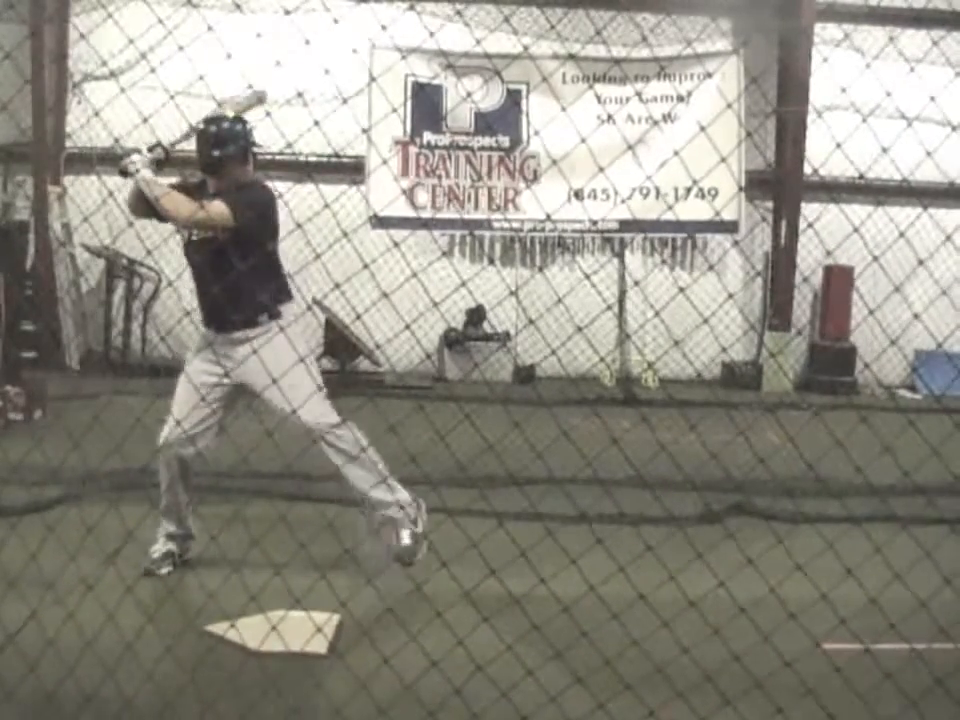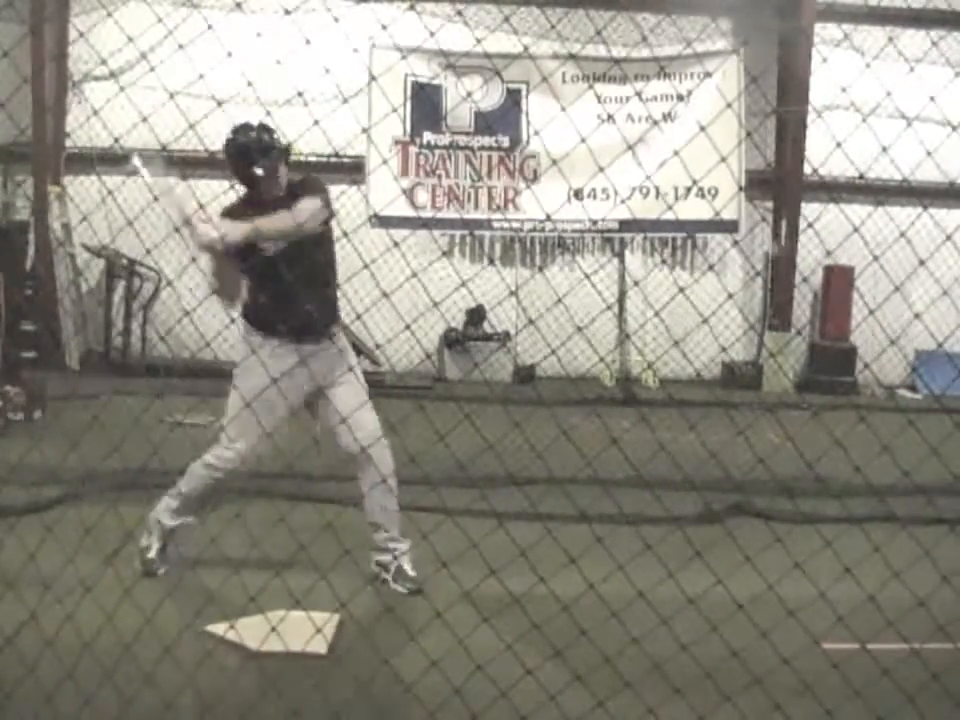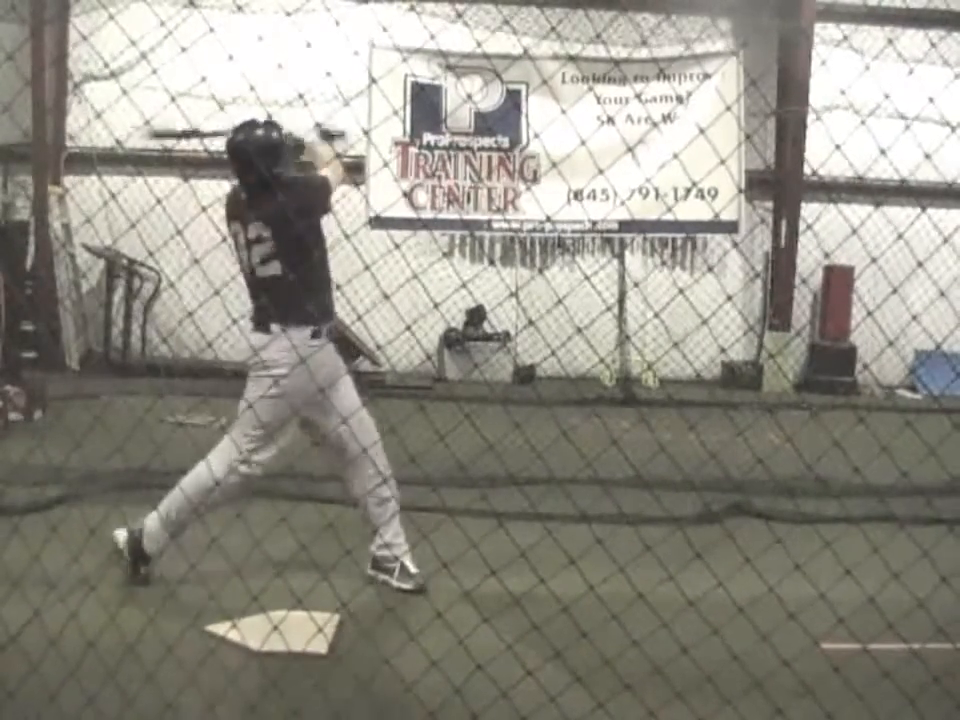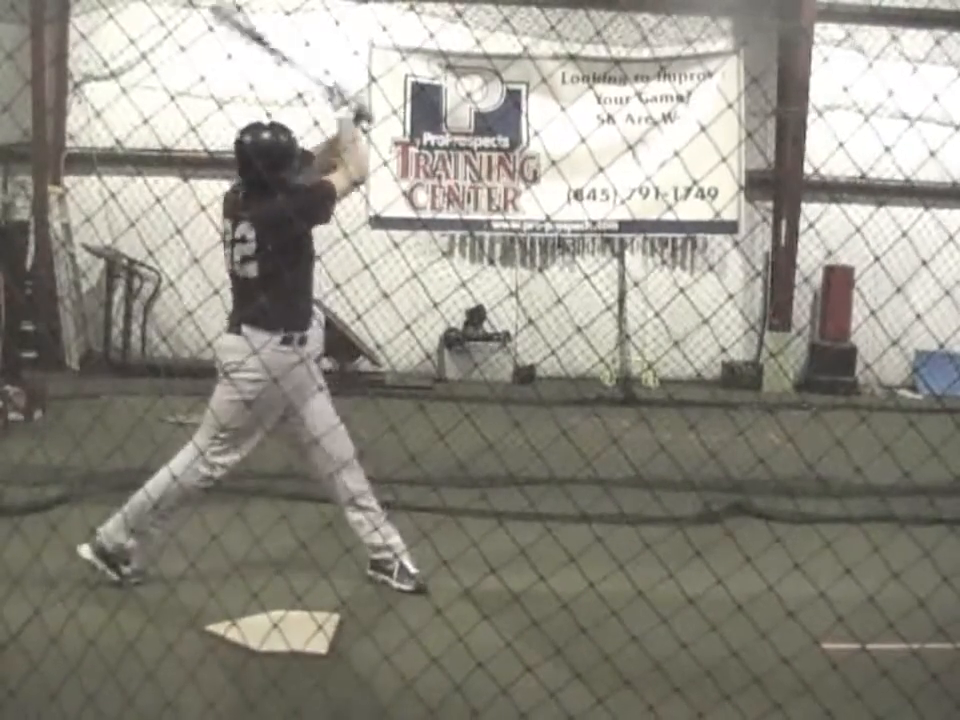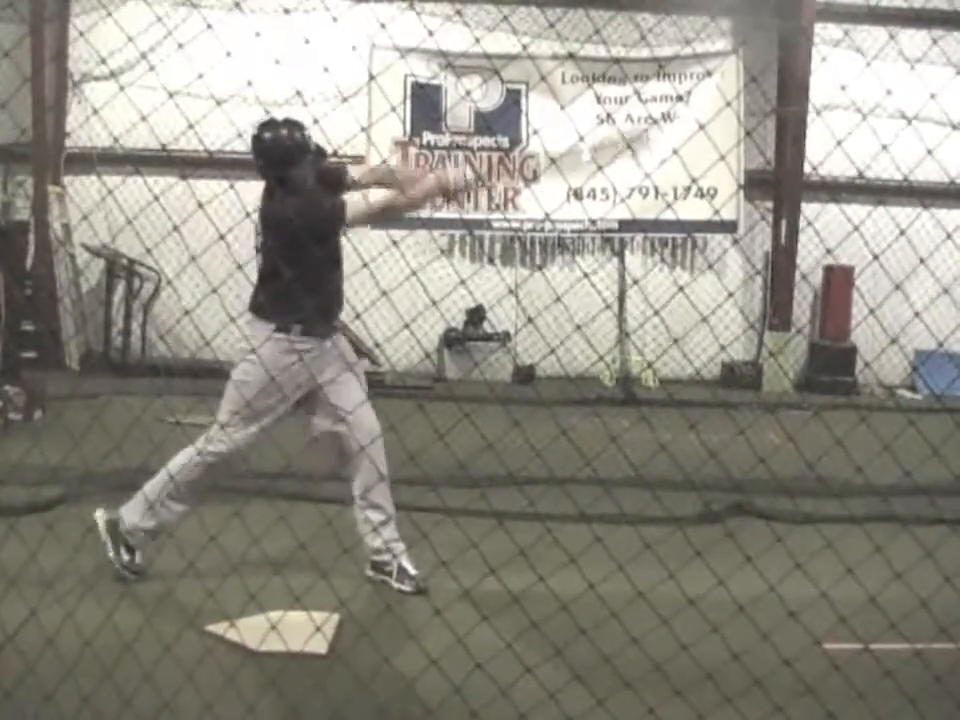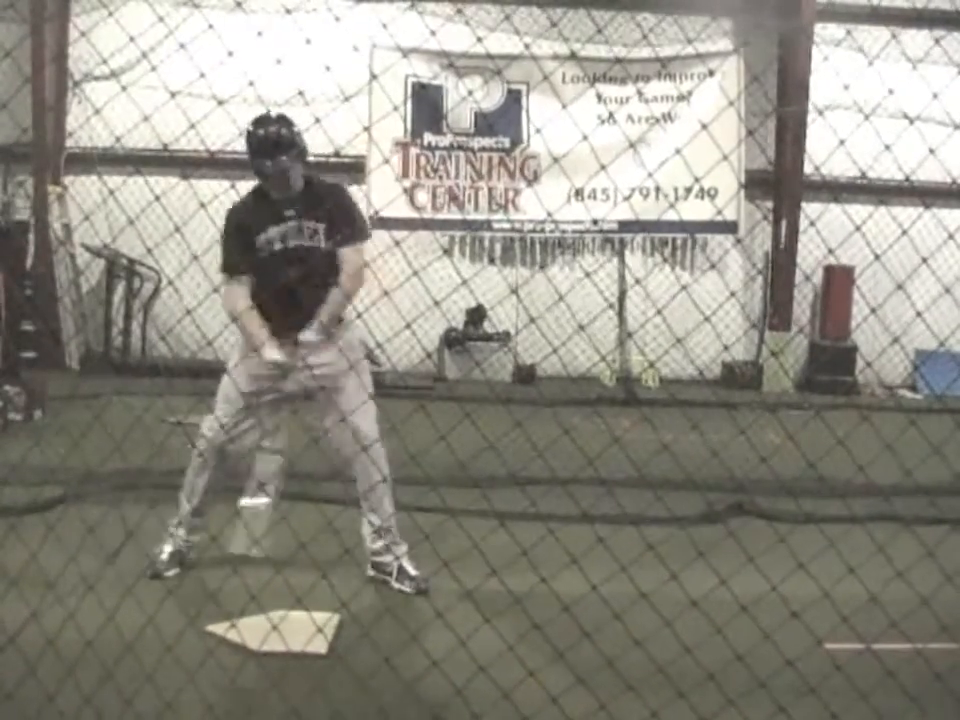
dt=0.3s
person 1, frame 1
left shoulder: (256, 196)
right shoulder: (191, 192)
left elbow: (189, 216)
right elbow: (136, 208)
left wrist: (145, 175)
right wrist: (143, 175)
left hip: (270, 334)
right hip: (215, 340)
left knee: (324, 423)
right knee: (173, 442)
left ankle: (401, 513)
right ankle: (174, 537)
person 1, frame 2
left shoulder: (308, 189)
right shoulder: (235, 216)
left elbow: (301, 221)
right elbow: (229, 293)
left wrist: (240, 232)
right wrist: (224, 250)
left hip: (327, 344)
right hip: (269, 349)
left knee: (370, 447)
right knee: (229, 454)
left ankle: (390, 553)
right ankle: (163, 526)
person 1, frame 3
left shoulder: (237, 202)
right shoulder: (293, 199)
right elbow: (333, 169)
right wrist: (318, 146)
left hip: (312, 345)
right hip: (289, 350)
left knee: (364, 444)
right knee: (241, 455)
left ankle: (389, 552)
right ankle: (145, 538)
person 1, frame 4
left shoulder: (240, 197)
right shoulder: (286, 208)
left elbow: (313, 172)
right elbow: (354, 171)
left wrist: (338, 136)
right wrist: (349, 132)
left hip: (289, 351)
right hip: (261, 356)
left knee: (335, 449)
right knee: (207, 457)
left ankle: (385, 552)
right ankle: (112, 544)
person 1, frame 5
left shoulder: (316, 177)
right shoulder: (286, 208)
left elbow: (378, 176)
right elbow: (372, 210)
left wrist: (425, 180)
right wrist: (439, 186)
left hip: (325, 340)
right hip: (278, 344)
left knee: (366, 439)
right knee: (217, 444)
left ankle: (384, 553)
right ankle: (126, 526)
person 1, frame 6
left shoulder: (333, 198)
right shoulder: (245, 216)
left elbow: (352, 273)
right elbow: (235, 293)
left wrist: (316, 332)
right wrist: (265, 345)
left hip: (328, 340)
right hip: (267, 343)
left knee: (366, 444)
right knee: (214, 438)
left ankle: (386, 554)
right ankle: (180, 535)
